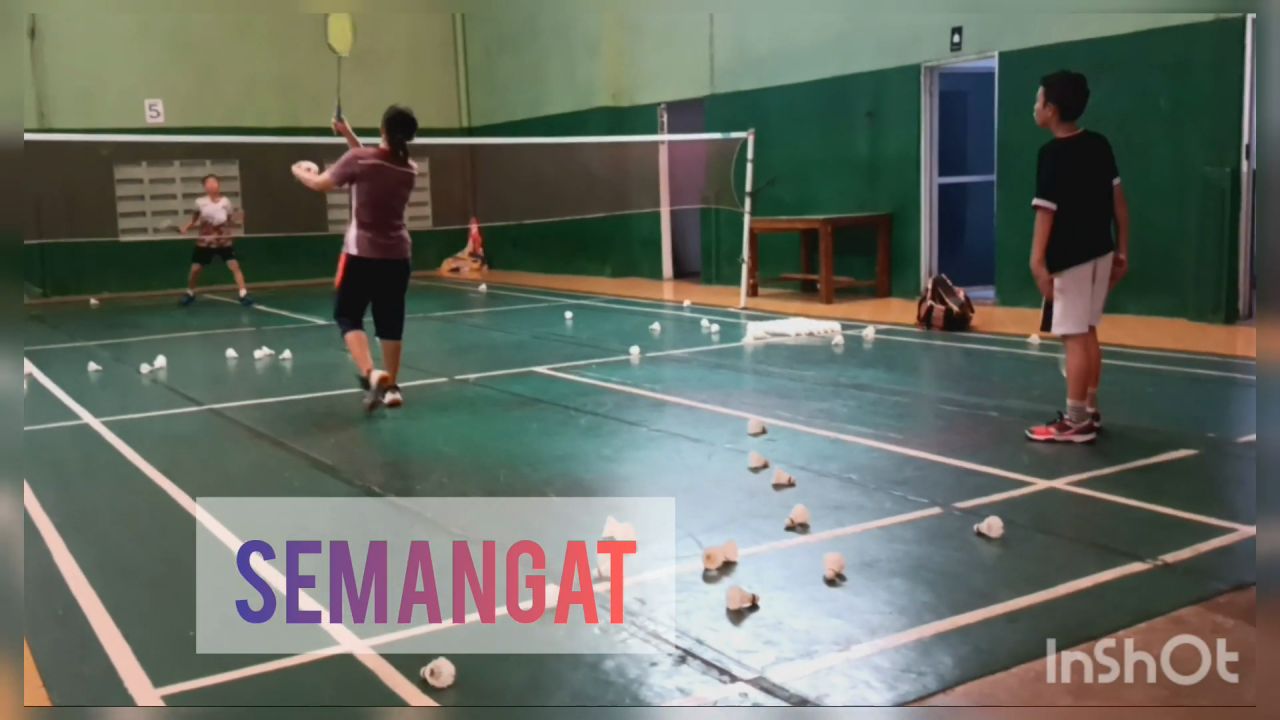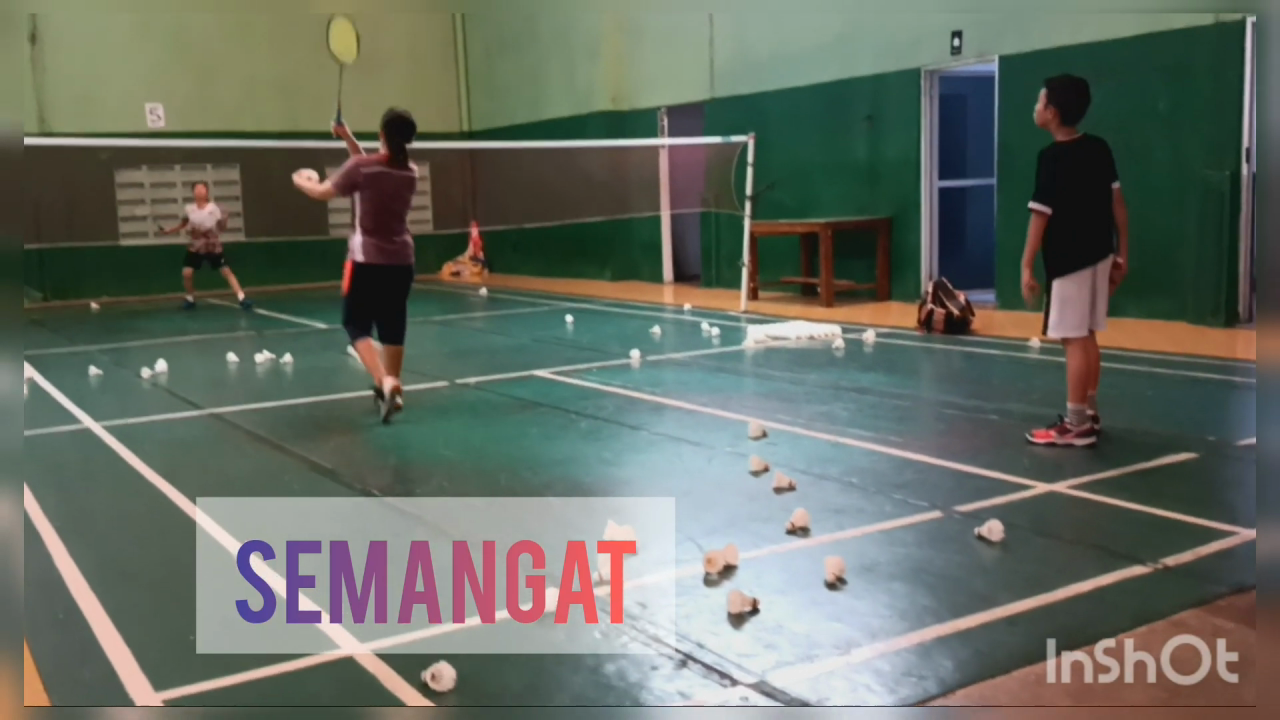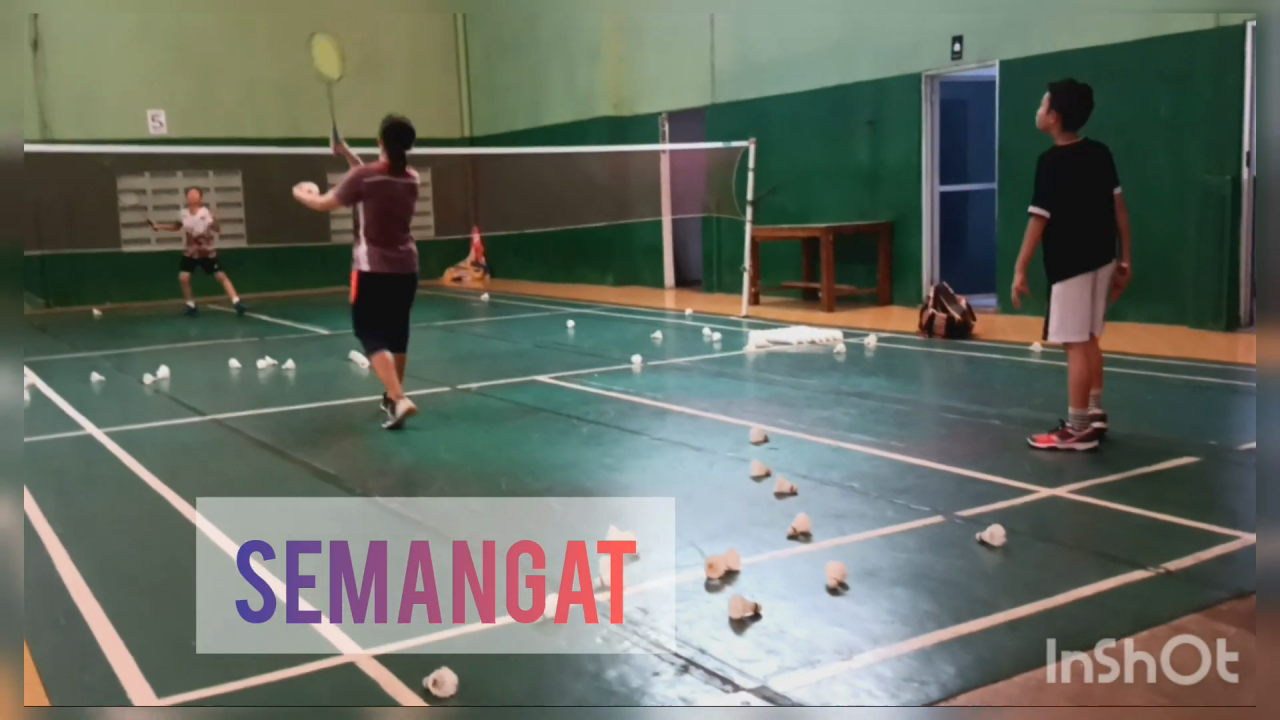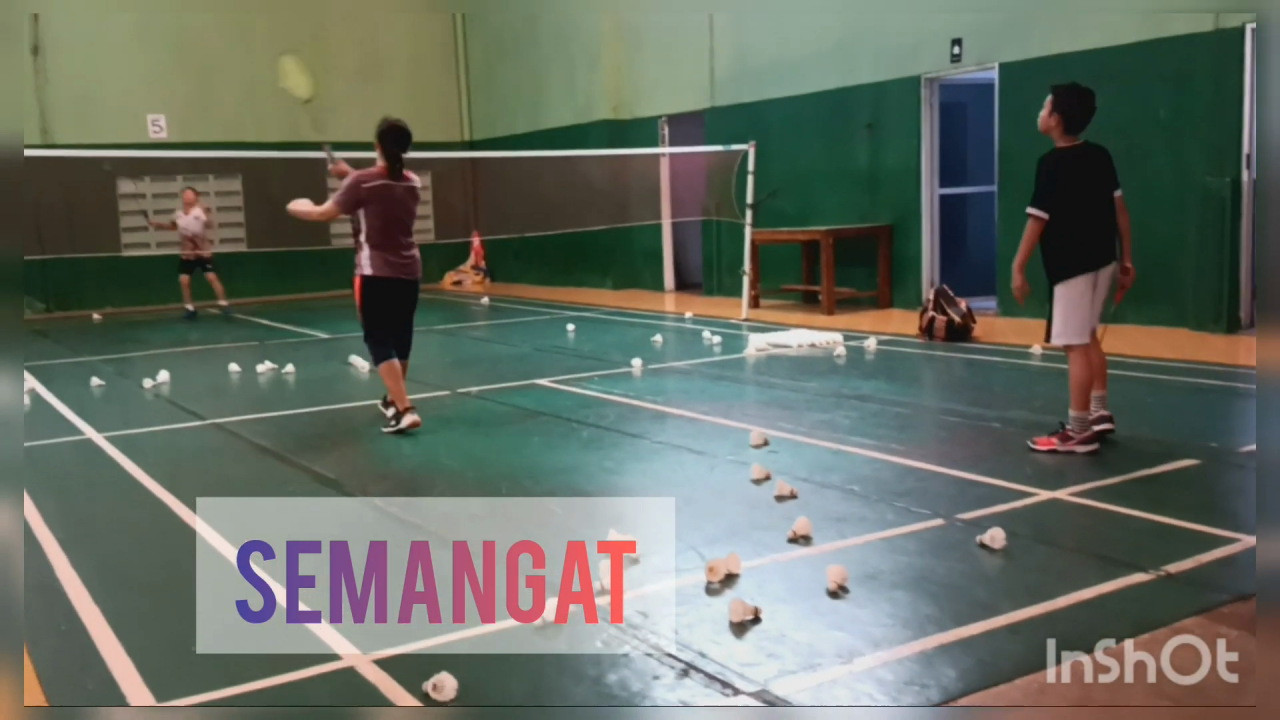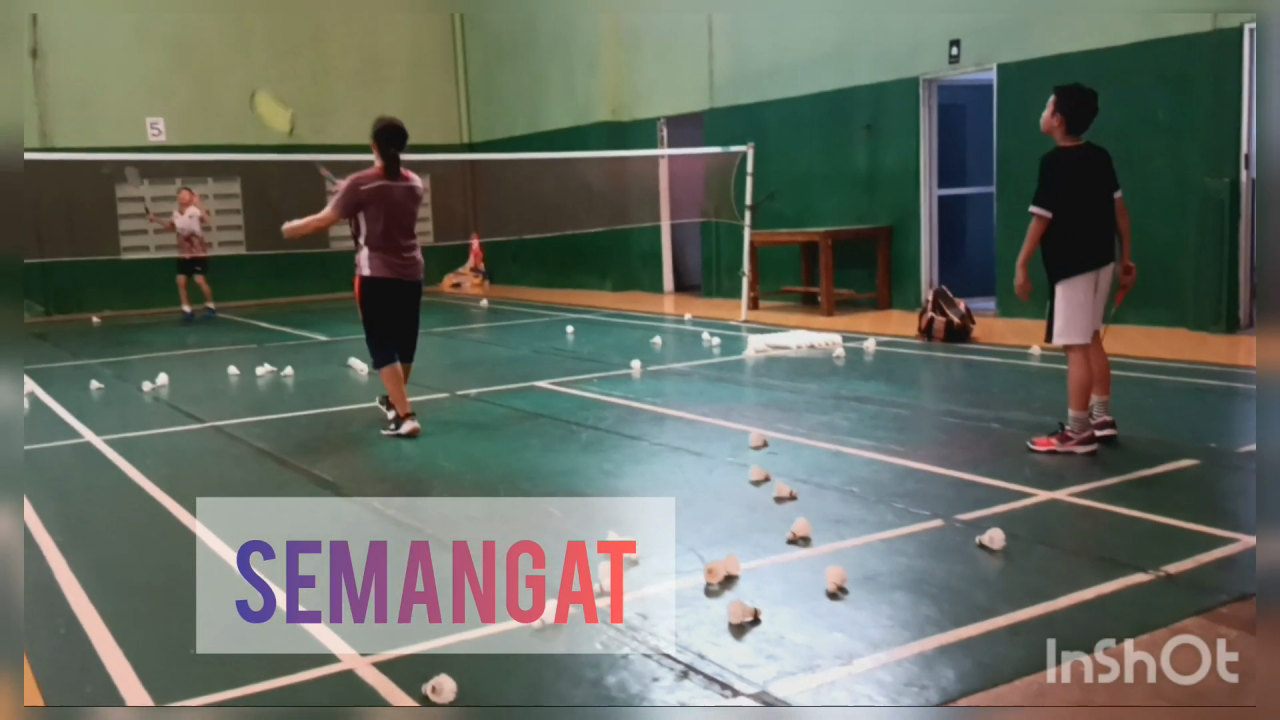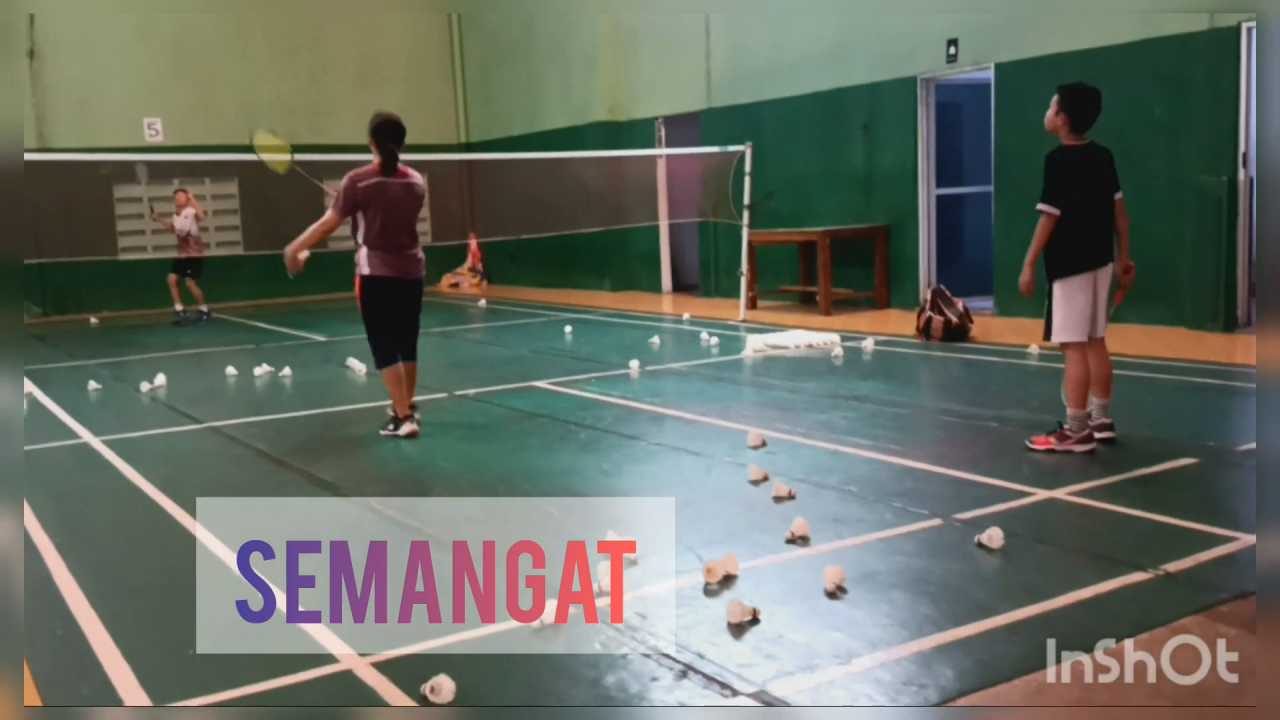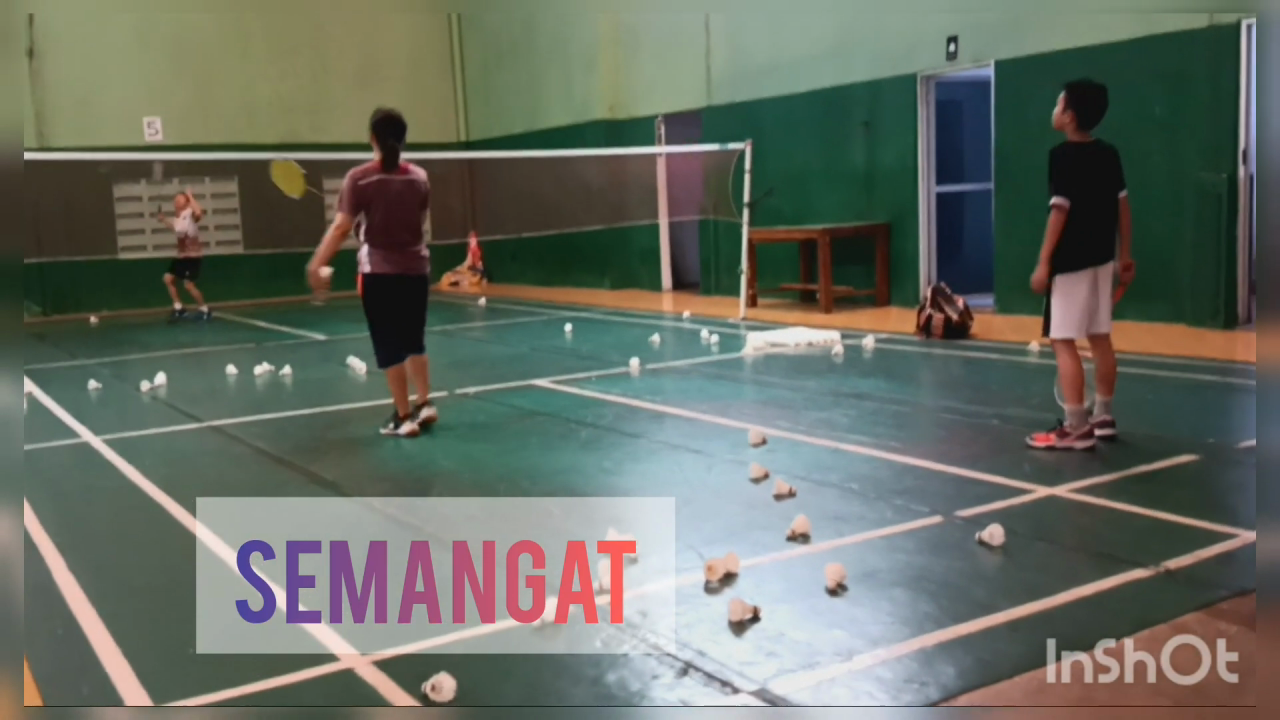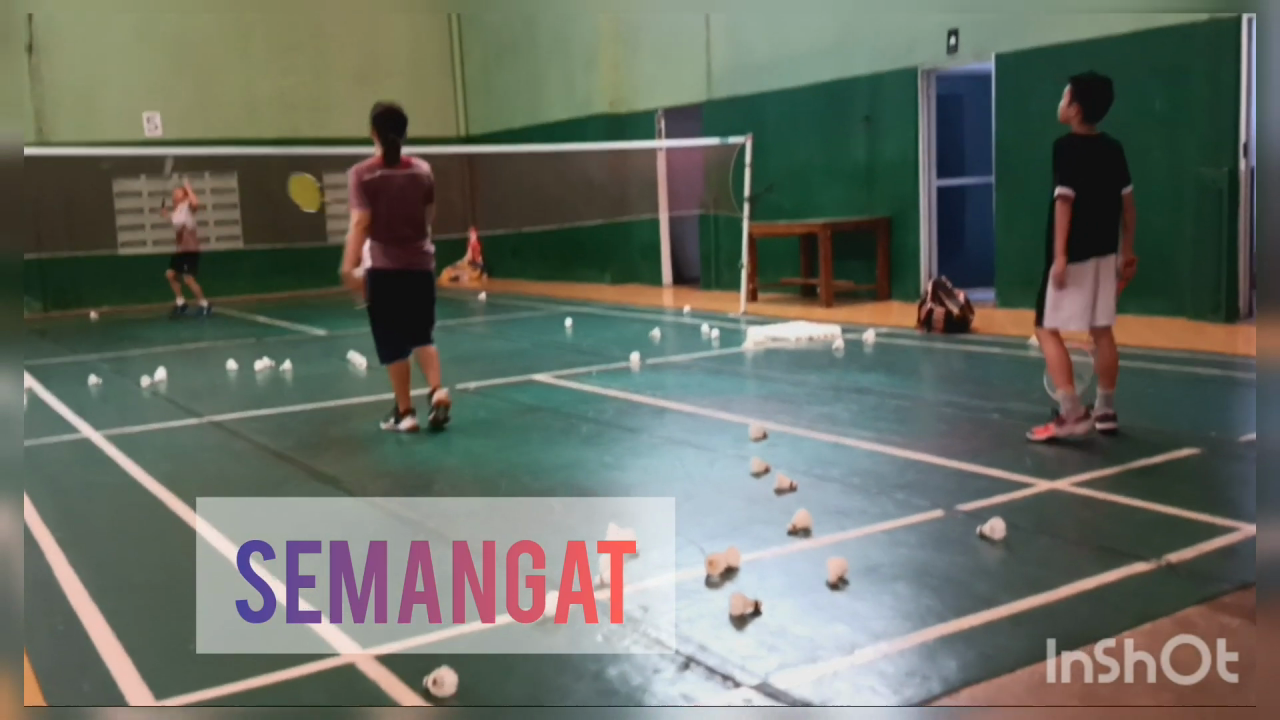
dt=0.1s
person 1, frame 1
left shoulder: (1052, 153)
right shoulder: (1099, 144)
left elbow: (1046, 211)
right elbow: (1118, 199)
left wrist: (1037, 261)
right wrist: (1121, 249)
left hip: (1071, 257)
right hip: (1100, 251)
left knee: (1073, 337)
right knee: (1087, 331)
left ankle: (1076, 421)
right ankle: (1089, 409)
person 1, frame 2
left shoulder: (1051, 158)
right shoulder: (1099, 148)
left elbow: (1041, 216)
right elbow: (1117, 203)
left wrist: (1027, 267)
right wrist: (1121, 253)
left hip: (1070, 260)
right hip: (1100, 254)
left knee: (1074, 339)
right knee: (1087, 335)
left ankle: (1076, 425)
right ankle: (1087, 412)
person 1, frame 3
left shoulder: (1051, 161)
right shoulder: (1100, 153)
left elbow: (1039, 219)
right elbow: (1119, 208)
left wrist: (1020, 270)
right wrist: (1124, 257)
left hip: (1071, 264)
right hip: (1101, 258)
left knee: (1075, 343)
right knee: (1089, 339)
left ankle: (1078, 429)
right ankle: (1095, 412)
person 1, frame 4
left shoulder: (1051, 163)
right shoulder: (1100, 156)
left elbow: (1037, 220)
right elbow: (1120, 208)
left wrist: (1018, 268)
right wrist: (1126, 258)
left hip: (1070, 266)
right hip: (1102, 260)
left knee: (1075, 346)
right knee: (1088, 338)
left ankle: (1079, 431)
right ankle: (1100, 411)
person 1, frame 5
left shoulder: (1054, 162)
right shoulder: (1100, 157)
left elbow: (1041, 219)
right elbow: (1120, 209)
left wrist: (1021, 265)
right wrist: (1126, 257)
left hip: (1071, 265)
right hip: (1101, 260)
left knee: (1075, 346)
right knee: (1091, 339)
left ankle: (1078, 432)
right ankle: (1102, 417)
person 1, frame 6
left shoulder: (1058, 160)
right shoulder: (1103, 156)
left elbow: (1049, 217)
right elbow: (1119, 209)
left wrist: (1029, 265)
right wrist: (1124, 257)
left hip: (1070, 266)
right hip: (1099, 261)
left knee: (1071, 346)
right knee: (1094, 341)
left ankle: (1076, 431)
right ankle: (1101, 420)
person 1, frame 7
left shoulder: (1063, 154)
right shoulder: (1109, 154)
left elbow: (1060, 210)
right elbow: (1122, 207)
left wrist: (1043, 262)
right wrist: (1124, 255)
left hip: (1072, 262)
right hip: (1101, 258)
left knee: (1064, 342)
right knee: (1099, 338)
left ankle: (1076, 427)
right ankle: (1103, 417)
person 1, frame 8
left shoulder: (1066, 146)
right shoulder: (1113, 148)
left elbow: (1064, 202)
right elbow: (1127, 201)
left wrist: (1058, 254)
right wrist: (1127, 250)
left hip: (1075, 254)
right hip: (1105, 252)
left knee: (1048, 331)
right knee: (1101, 330)
left ankle: (1072, 413)
right ankle: (1104, 410)
person 2, frame 1
left shoulder: (359, 159)
right shoulder: (409, 170)
left elbow: (320, 183)
left wrist: (300, 170)
right wrist: (350, 136)
left hip: (362, 253)
right hip: (398, 255)
left knee: (348, 316)
right knee: (391, 321)
left ankle: (371, 374)
right ankle: (391, 387)
person 2, frame 2
left shoulder: (360, 167)
right shoulder: (410, 172)
left elbow: (322, 192)
left wrist: (300, 180)
right wrist: (351, 140)
left hip: (367, 259)
right hip: (402, 260)
left knee: (357, 324)
right knee: (393, 327)
left ankle: (386, 383)
right ankle: (390, 388)
person 2, frame 3
left shoulder: (363, 177)
right shoulder: (412, 179)
left elbow: (325, 203)
left wrist: (301, 192)
right wrist: (348, 155)
left hip: (372, 268)
right hip: (406, 268)
left knee: (371, 336)
right knee: (397, 334)
left ankle: (399, 398)
right ankle: (394, 397)
person 2, frame 4
left shoulder: (363, 182)
right shoulder: (413, 183)
left elbow: (325, 213)
left wrist: (297, 208)
left hip: (376, 274)
right hip: (409, 273)
left knee: (380, 342)
right knee: (400, 340)
left ankle: (405, 411)
right ankle: (395, 400)
person 2, frame 5
left shoulder: (360, 184)
right shoulder: (415, 184)
left elbow: (325, 220)
left wrist: (292, 227)
left hip: (376, 275)
right hip: (411, 274)
left knee: (383, 346)
right knee: (404, 343)
left ankle: (405, 416)
right ankle: (395, 400)
person 2, frame 6
left shoulder: (358, 181)
right shoulder: (416, 181)
left elbow: (328, 224)
left wrist: (295, 249)
left hip: (376, 274)
right hip: (412, 272)
left knee: (385, 346)
right knee: (407, 343)
left ankle: (404, 418)
right ankle: (409, 404)
person 2, frame 7
left shoulder: (359, 178)
right shoulder: (419, 177)
left elbow: (341, 227)
left wrist: (317, 264)
left hip: (378, 271)
right hip: (416, 269)
left knee: (389, 344)
right knee: (414, 340)
left ankle: (404, 417)
right ankle: (424, 403)
person 2, frame 8
left shoulder: (363, 174)
right shoulder: (423, 170)
left elbow: (359, 223)
left wrist: (349, 265)
left hip: (383, 268)
right hip: (421, 264)
left knee: (391, 341)
right knee: (420, 333)
left ankle: (405, 413)
right ankle: (437, 391)
